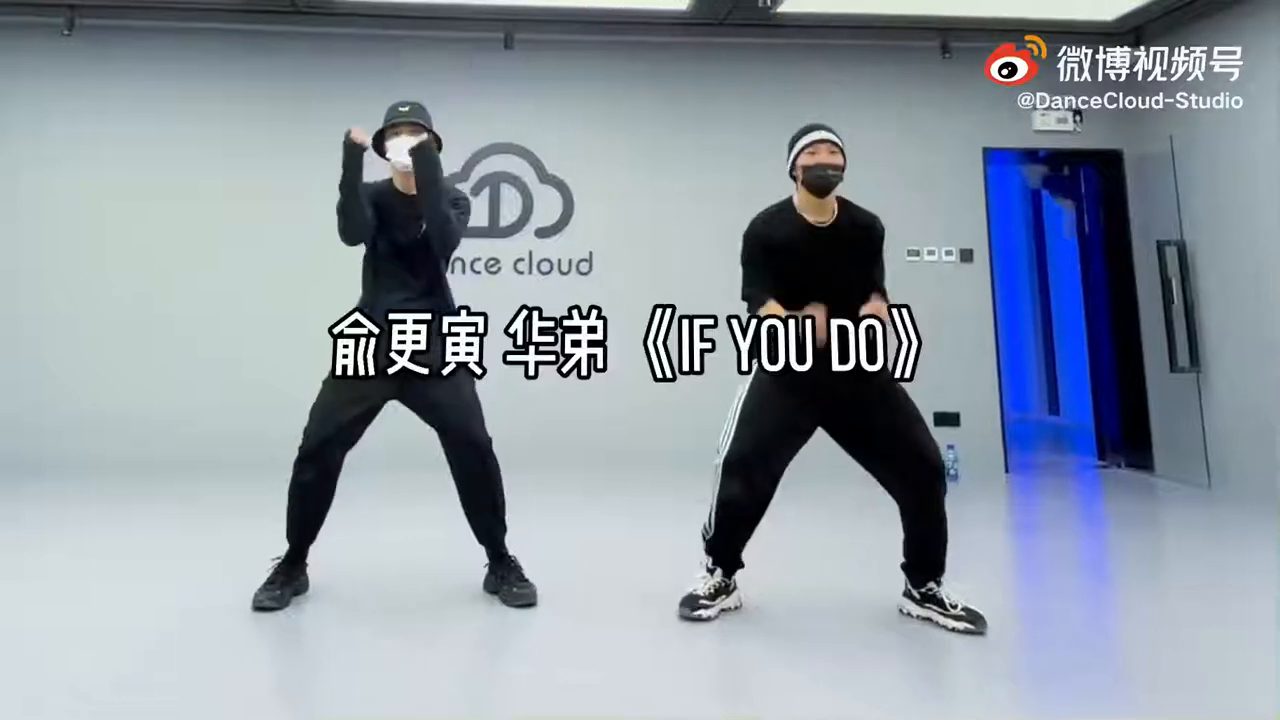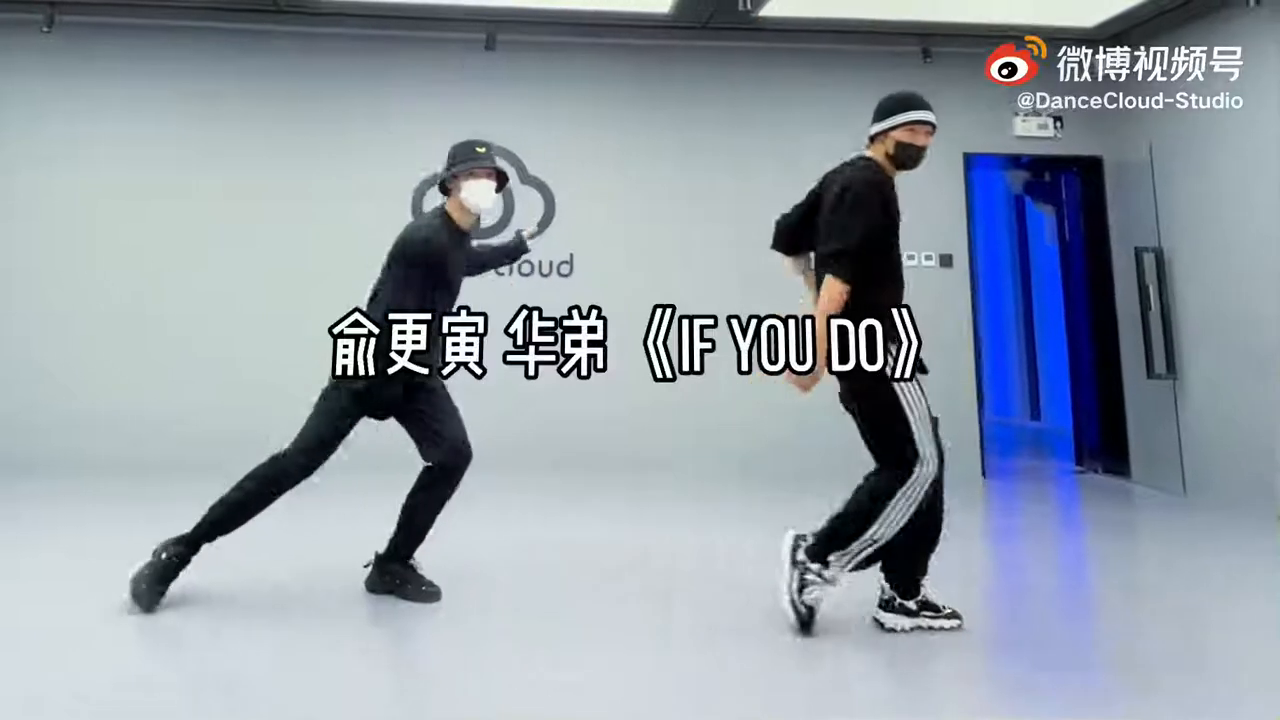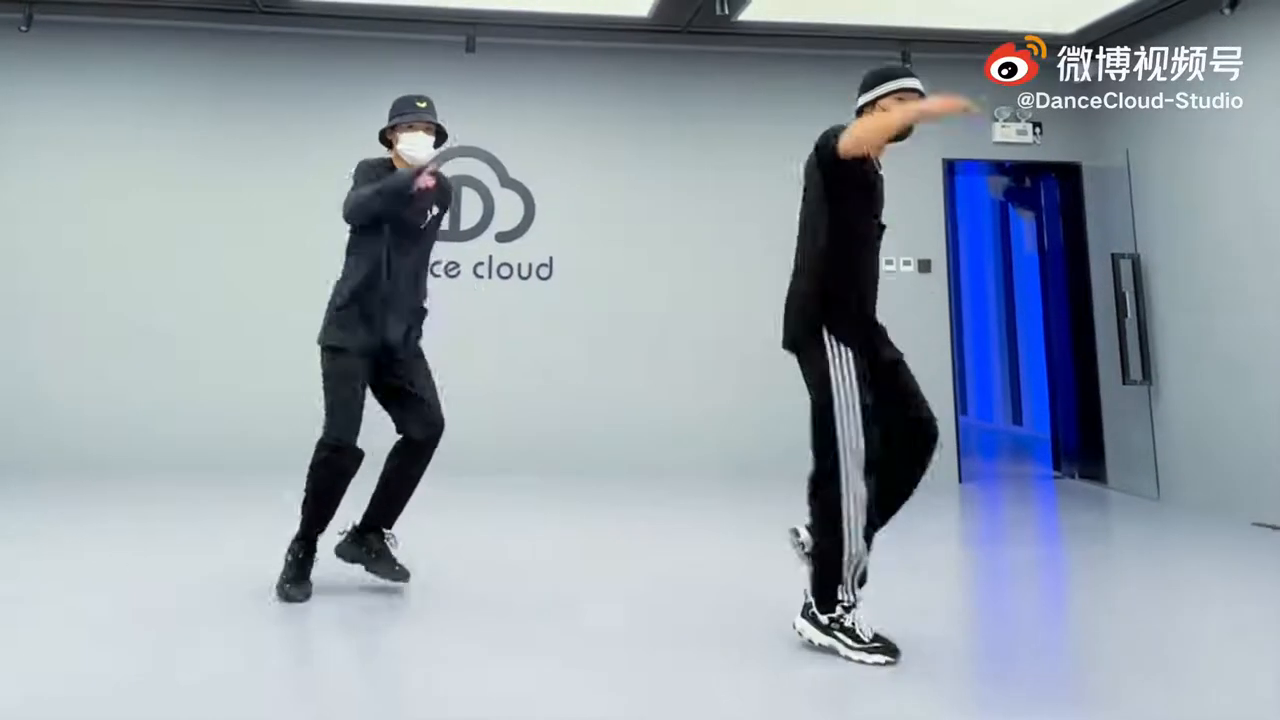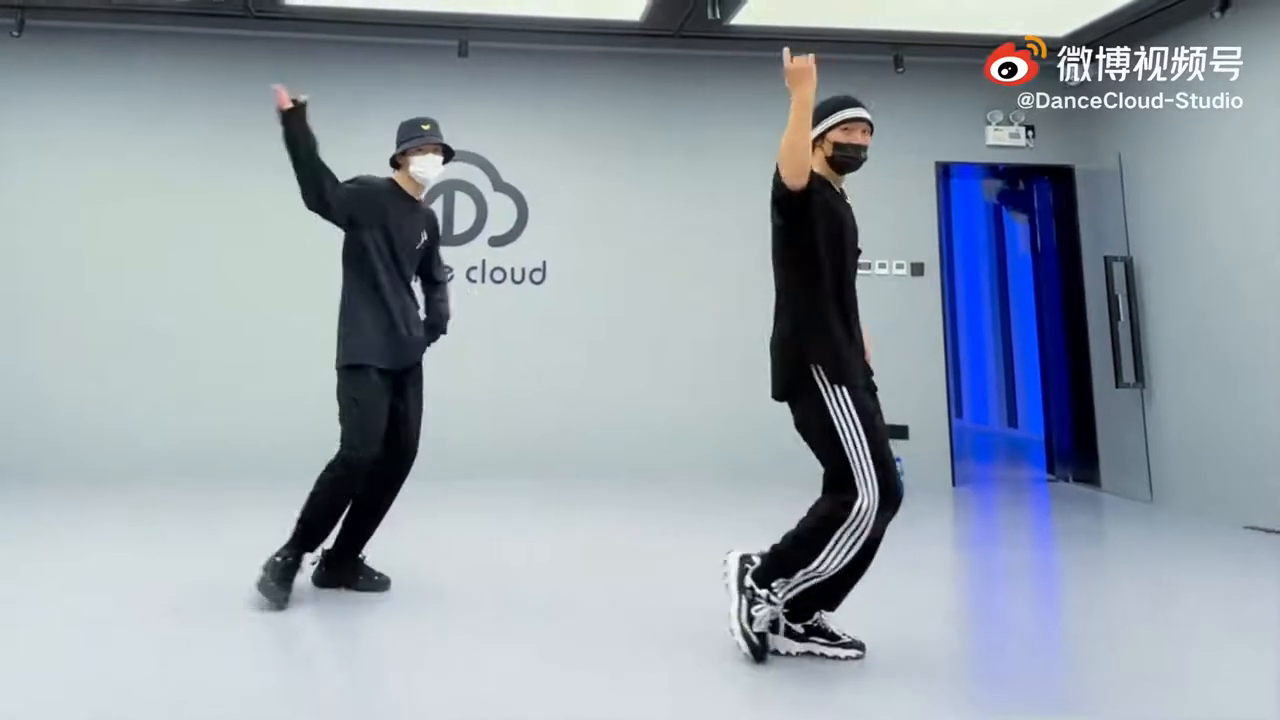
dt=0.7s
person 1, frame 1
left shoulder: (866, 228)
right shoulder: (767, 229)
left elbow: (875, 295)
right elbow: (762, 304)
left wrist: (876, 314)
left hip: (857, 370)
right hip: (787, 369)
left knee: (923, 468)
right knee: (743, 465)
left ankle: (924, 586)
right ankle: (719, 575)
person 1, frame 2
left shoulder: (842, 178)
right shoulder: (869, 182)
left elbow: (788, 236)
right elbow: (840, 268)
left wrist: (812, 289)
right wrist: (820, 339)
left knee: (909, 462)
right knee: (920, 461)
left ankle: (901, 593)
right ankle: (818, 554)
person 1, frame 3
left shoulder: (870, 170)
right shoulder: (838, 155)
right elbow: (853, 142)
right wrist: (922, 108)
left hip: (854, 323)
right hip: (828, 325)
left knee: (915, 430)
right knee: (847, 461)
left ankle: (826, 535)
right ankle: (827, 610)
person 1, frame 4
left shoulder: (839, 204)
right shoulder: (799, 194)
right elbow: (795, 172)
left wrist: (861, 354)
right wrist: (801, 95)
left hip: (840, 365)
right hip: (813, 365)
left knee: (873, 495)
right knee: (870, 490)
left ankle: (798, 617)
right ankle: (763, 578)
person 2, frame 1
left shoulder: (450, 201)
right shoulder: (373, 198)
left elbow: (441, 243)
right elbow: (352, 233)
left wrist: (430, 171)
right wrist: (351, 160)
left hip: (434, 349)
right hip: (371, 346)
left knee: (473, 447)
right knee: (318, 450)
left ankle: (500, 564)
right ankle: (292, 566)
person 2, frame 2
left shoulder: (454, 232)
right shoulder: (423, 237)
right elbow: (387, 313)
left wrist: (510, 250)
right wrist: (379, 386)
left hip: (417, 368)
right hip: (372, 367)
left knee: (453, 455)
right knee: (300, 460)
left ankle: (393, 565)
right ankle: (183, 548)
person 2, frame 3
left shoulder: (440, 191)
right shoulder: (373, 172)
right elbow: (356, 211)
right wrist: (407, 183)
left hip: (400, 337)
right hip: (350, 332)
left knee: (425, 428)
right knee: (341, 443)
left ankle: (367, 535)
right ankle: (303, 550)
person 2, frame 4
left shoulder: (425, 218)
right shoulder: (366, 195)
right elbow: (316, 192)
left wrist: (436, 317)
right wrist: (295, 124)
left hip: (405, 356)
right hip: (363, 353)
left knee: (399, 456)
right knee: (359, 454)
left ankle: (342, 559)
right ankle: (291, 556)
